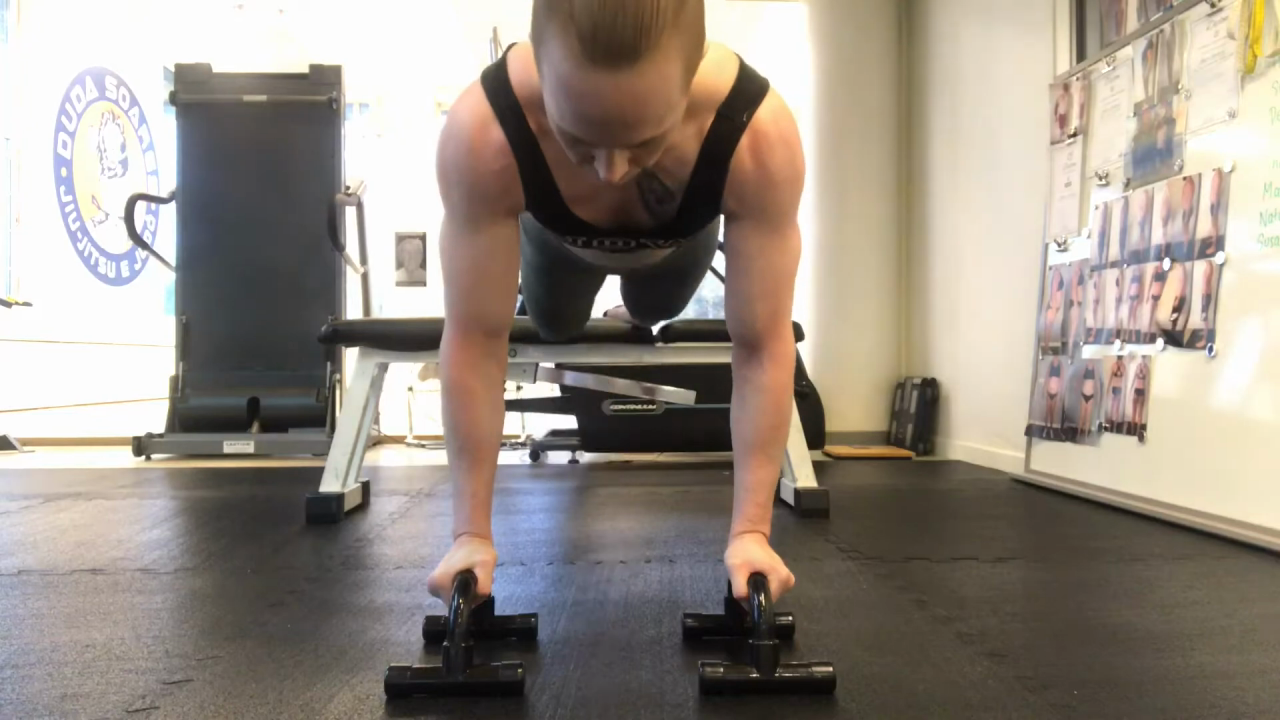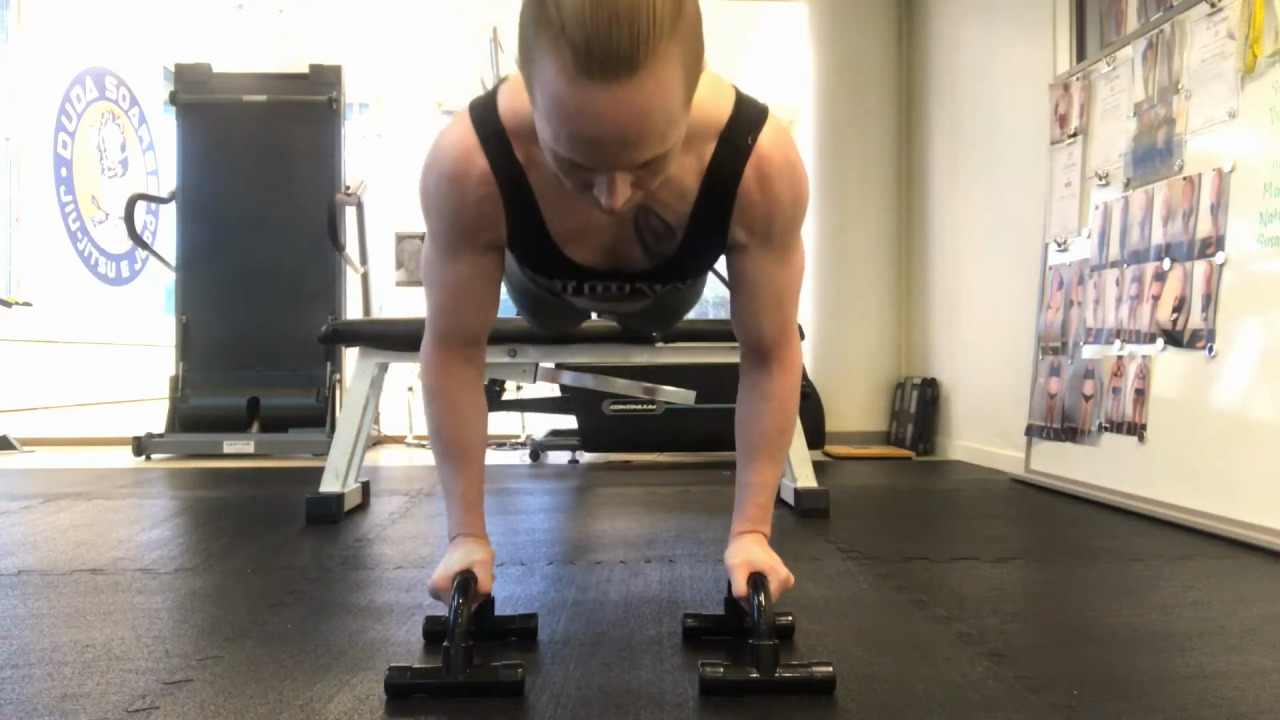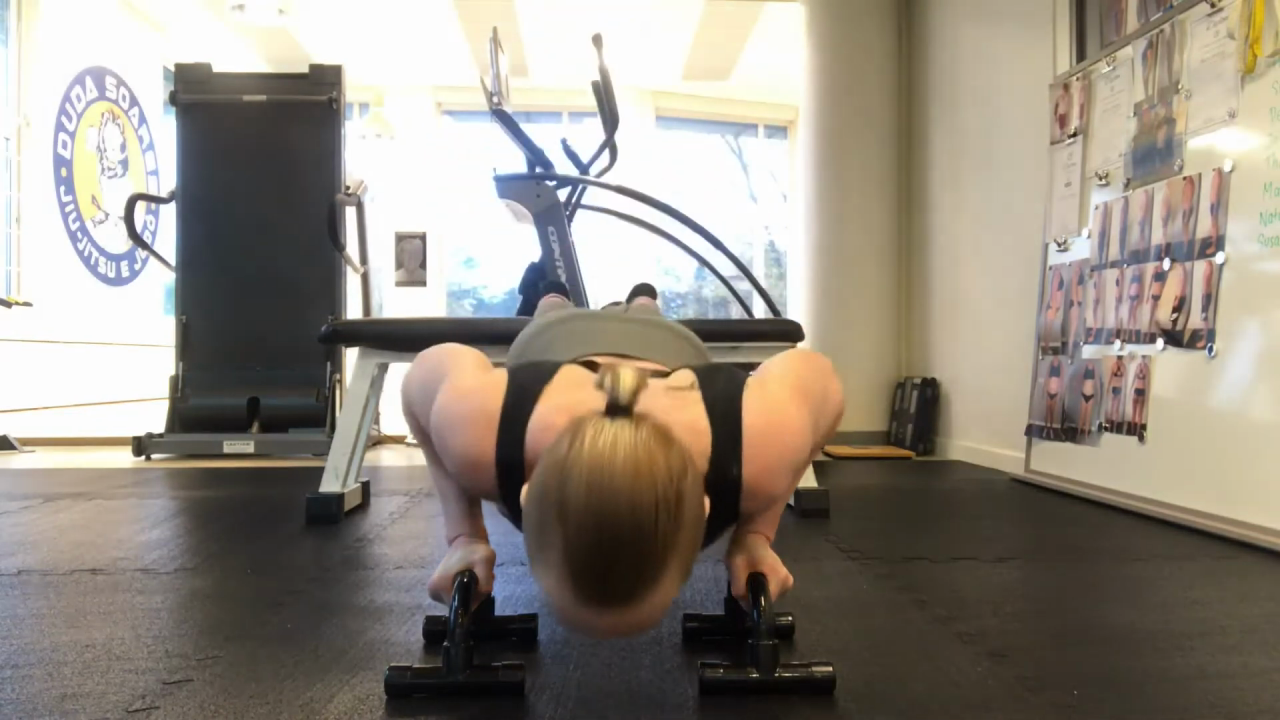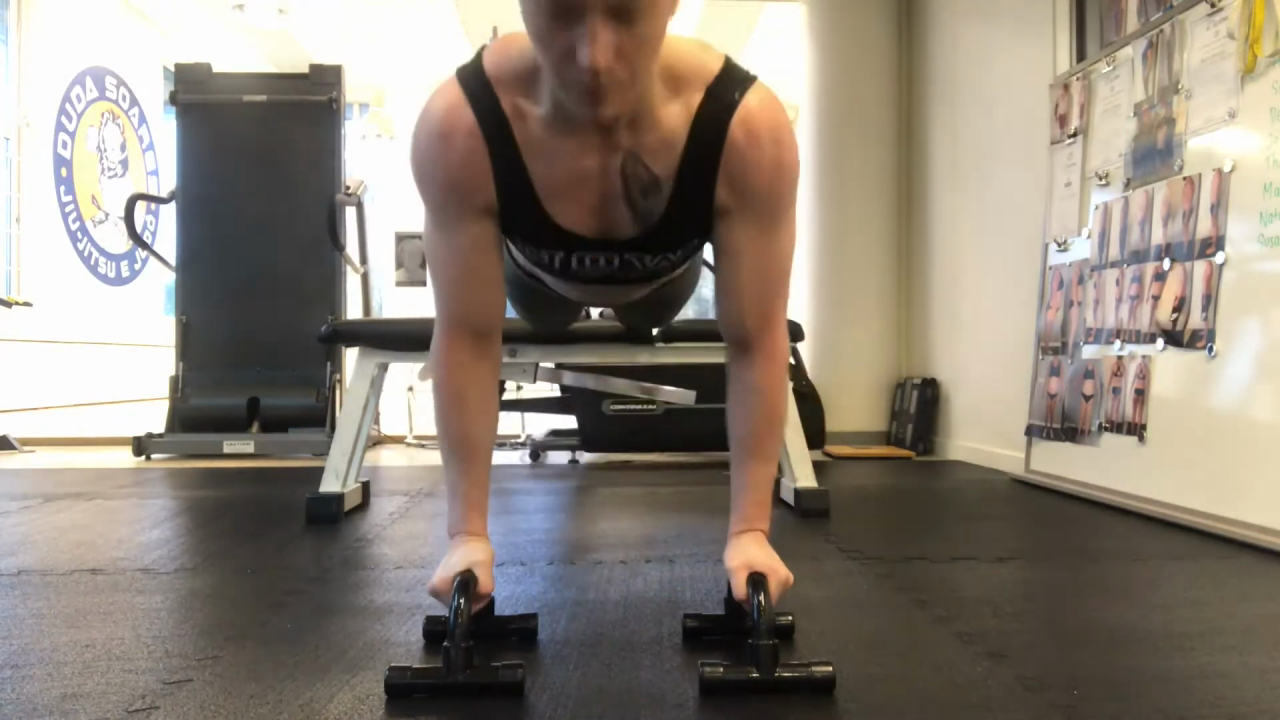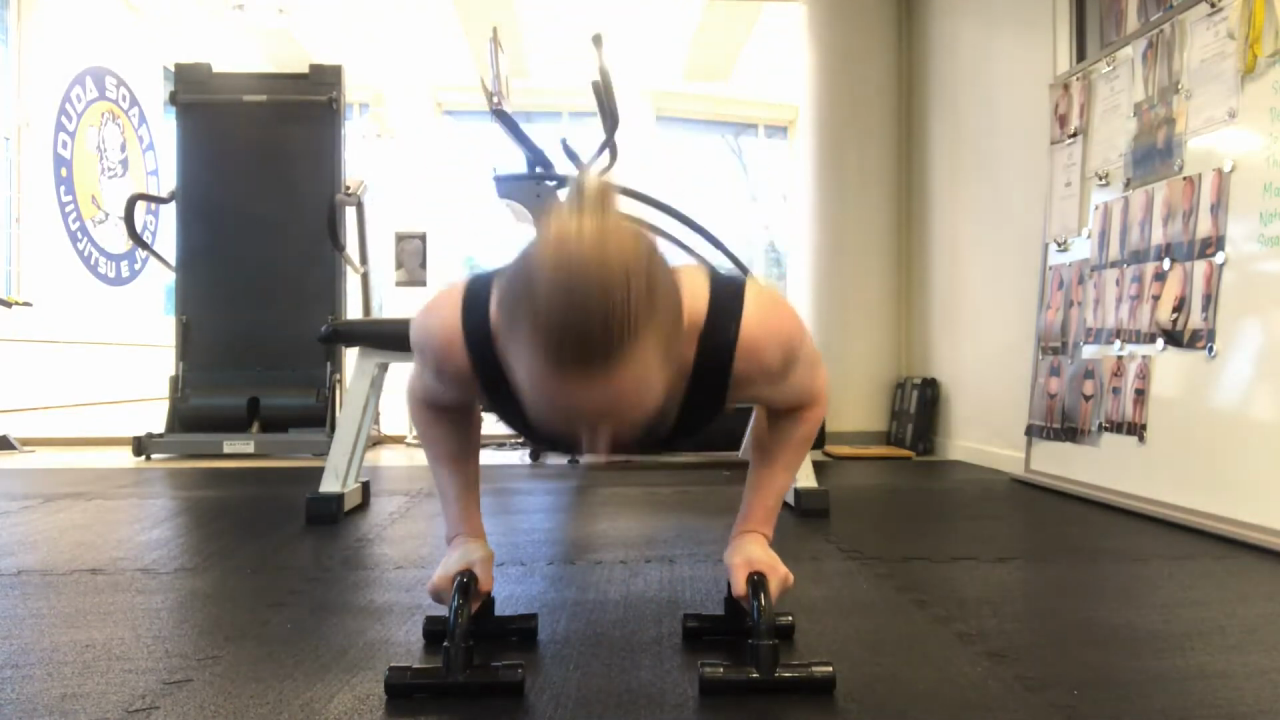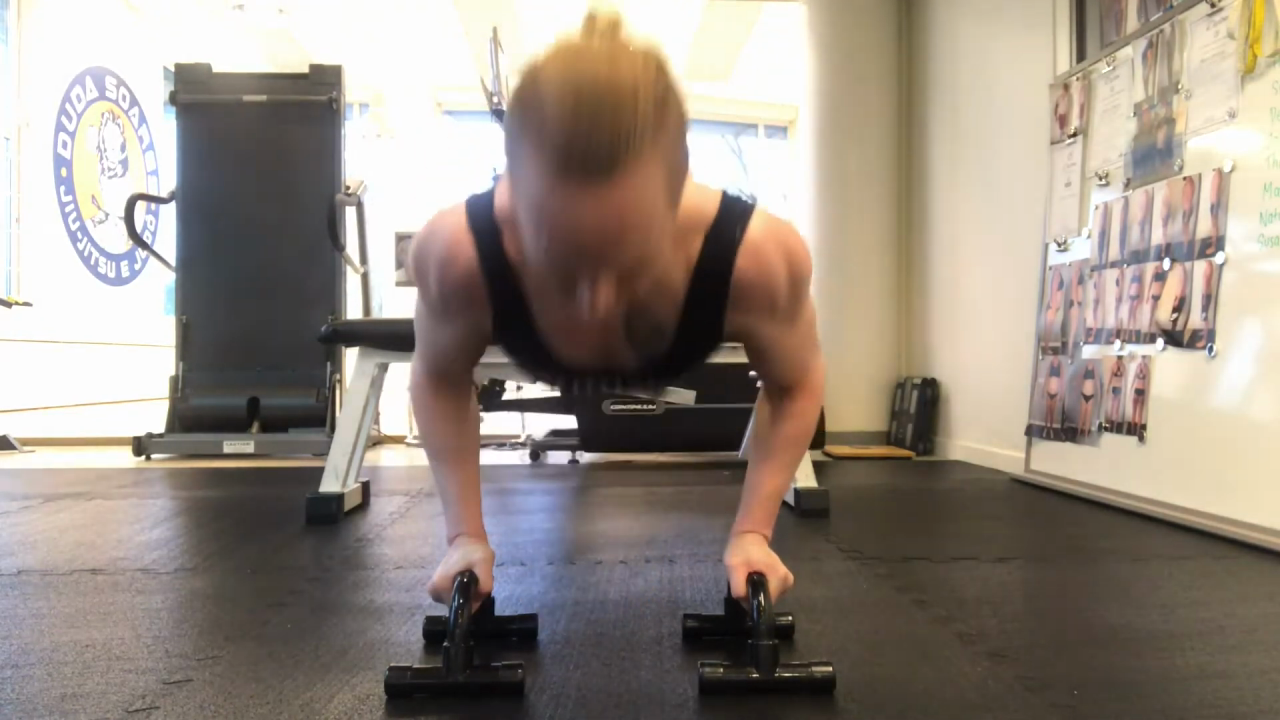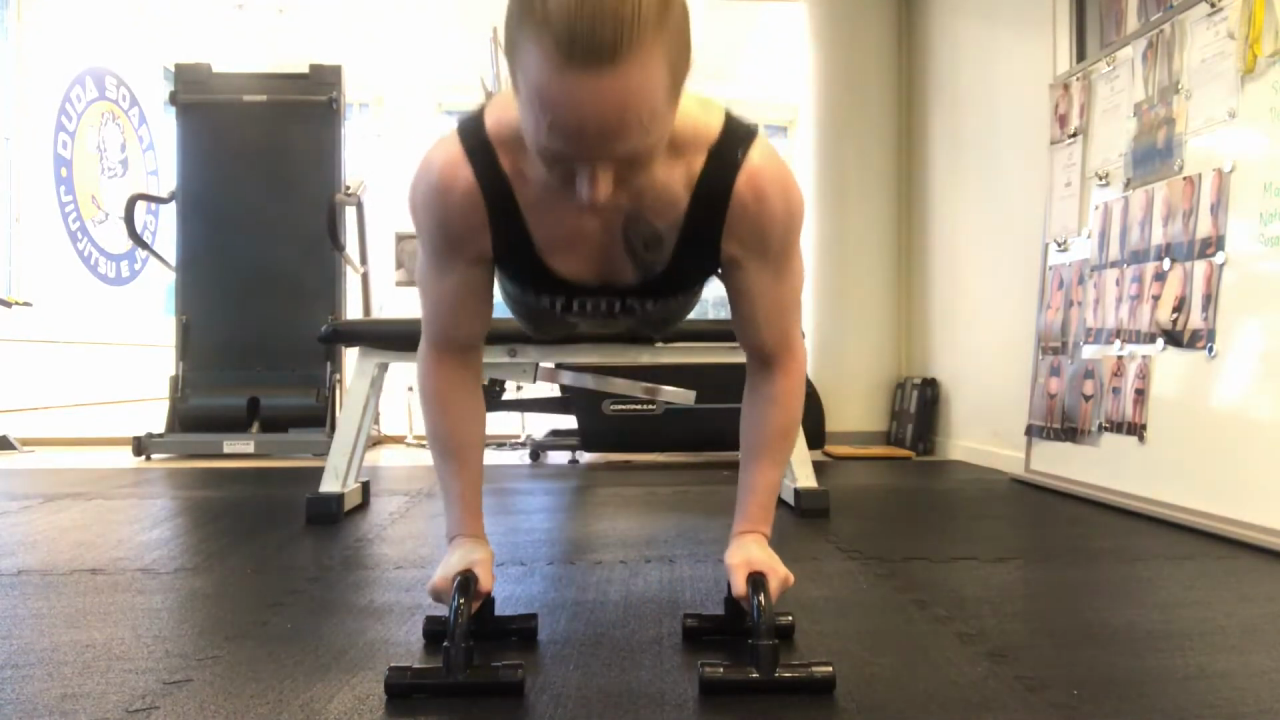
dt=0.7s
person 1, frame 1
left shoulder: (759, 136)
right shoulder: (483, 133)
left elbow: (761, 345)
right elbow: (476, 339)
left wrist: (751, 530)
right wrist: (471, 532)
left hip: (676, 240)
right hip: (558, 238)
left knee: (654, 312)
right knee: (554, 327)
person 1, frame 2
left shoulder: (762, 164)
right shoulder: (465, 163)
left elbow: (769, 357)
right elbow: (453, 352)
left wrist: (750, 530)
right wrist: (467, 535)
right hip: (544, 285)
right knee: (551, 326)
person 1, frame 3
left shoulder: (754, 454)
right shoulder: (479, 436)
left elbow: (825, 386)
right elbow: (417, 382)
left wrist: (755, 536)
right wrist: (463, 536)
left ankle: (642, 308)
right ankle: (552, 303)
person 1, frame 4
left shoulder: (746, 126)
right shoulder: (458, 125)
left elbow: (756, 344)
right elbow: (467, 341)
left wrist: (749, 529)
right wrist: (468, 534)
left hip: (659, 277)
right hip: (541, 274)
left knee: (652, 319)
right knee: (539, 318)
person 1, frame 5
left shoulder: (748, 332)
right shoulder: (454, 330)
left elbow: (803, 399)
right elbow: (433, 400)
left wrist: (752, 532)
right wrist: (464, 536)
person 1, frame 6
left shoulder: (755, 251)
right shoulder: (459, 247)
left elbow: (796, 384)
right elbow: (438, 377)
left wrist: (752, 532)
right wrist: (465, 535)
person 1, frame 7
left shoulder: (751, 182)
right shoulder: (455, 177)
left elbow: (775, 357)
right elbow: (451, 353)
left wrist: (751, 531)
right wrist: (465, 536)
left hip: (661, 296)
right hip: (544, 295)
left knee: (656, 326)
right knee: (544, 326)
